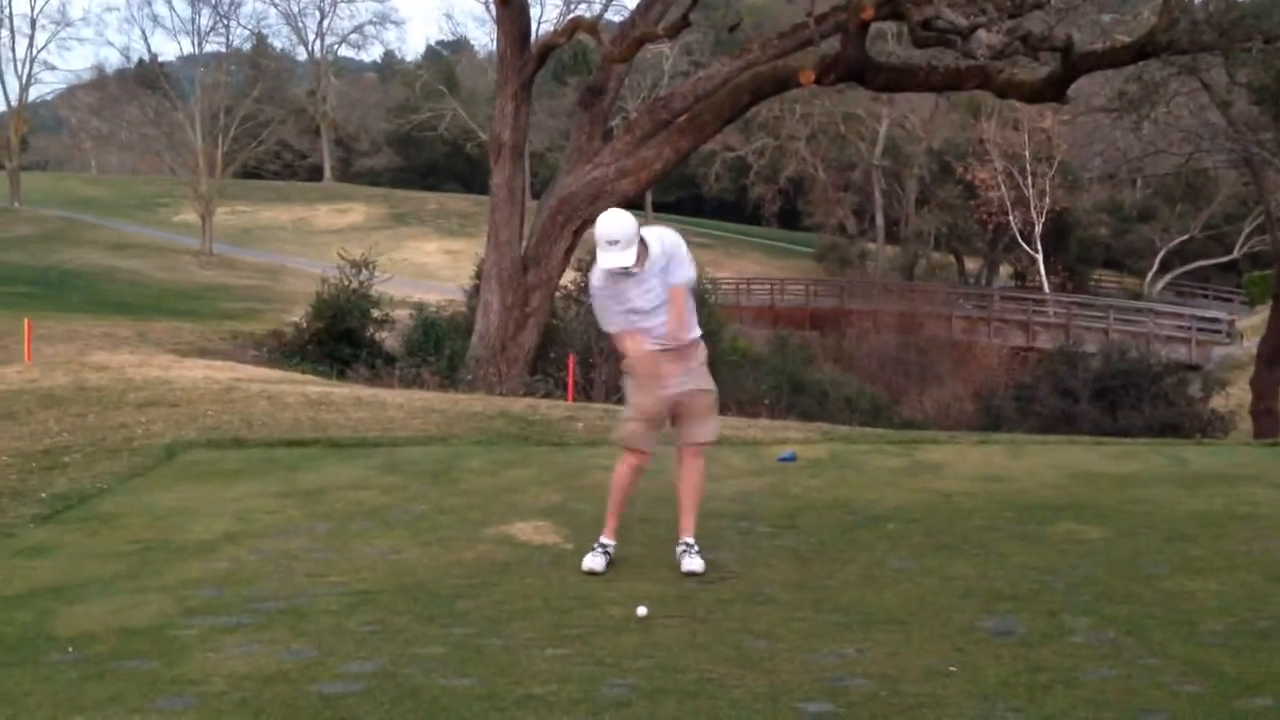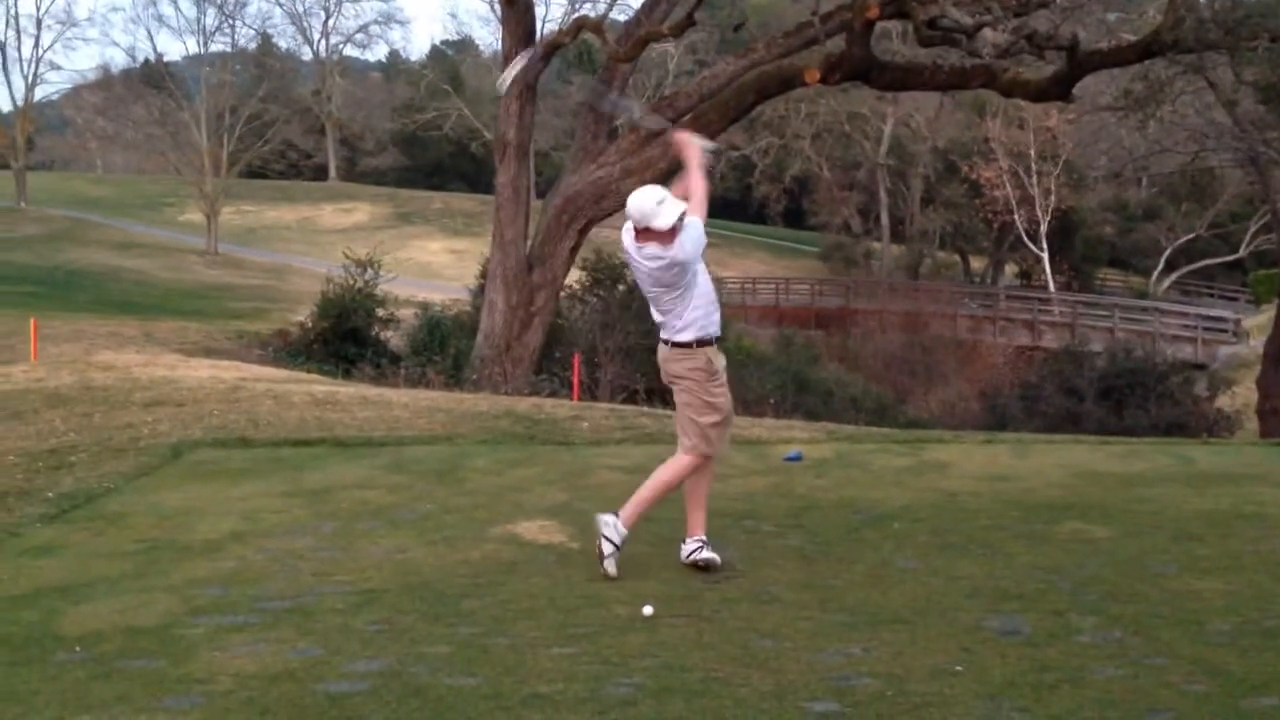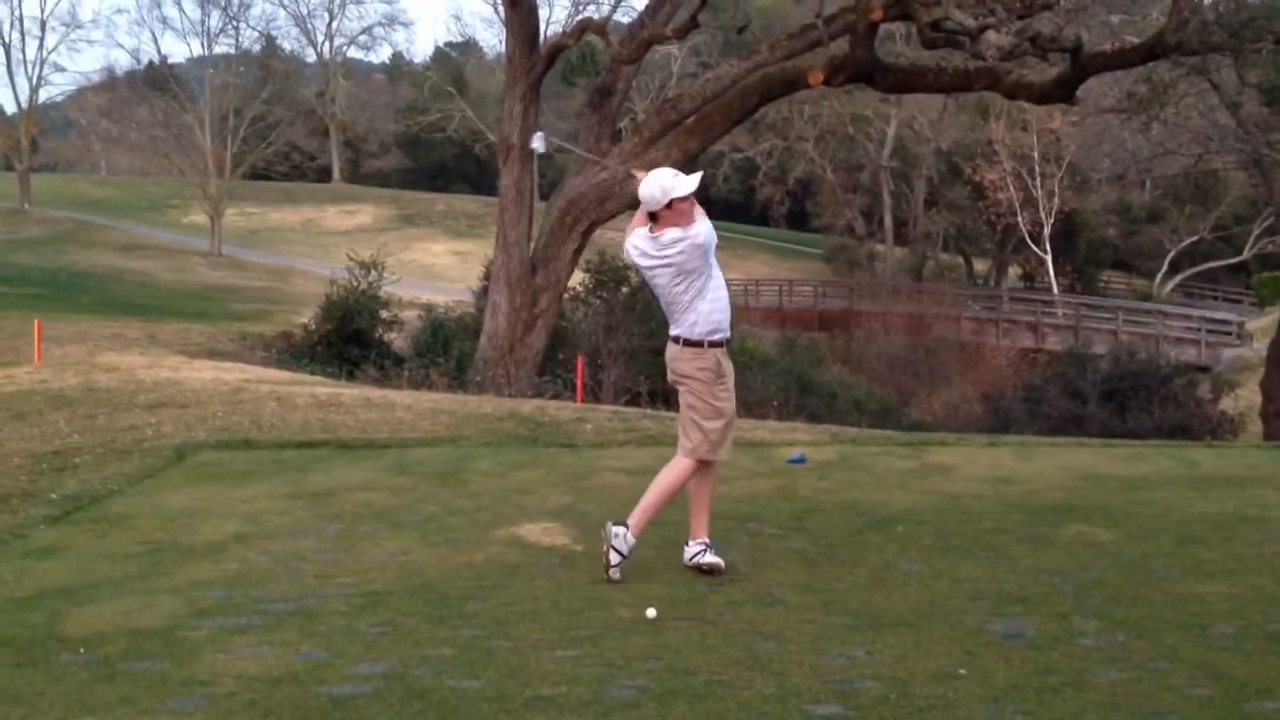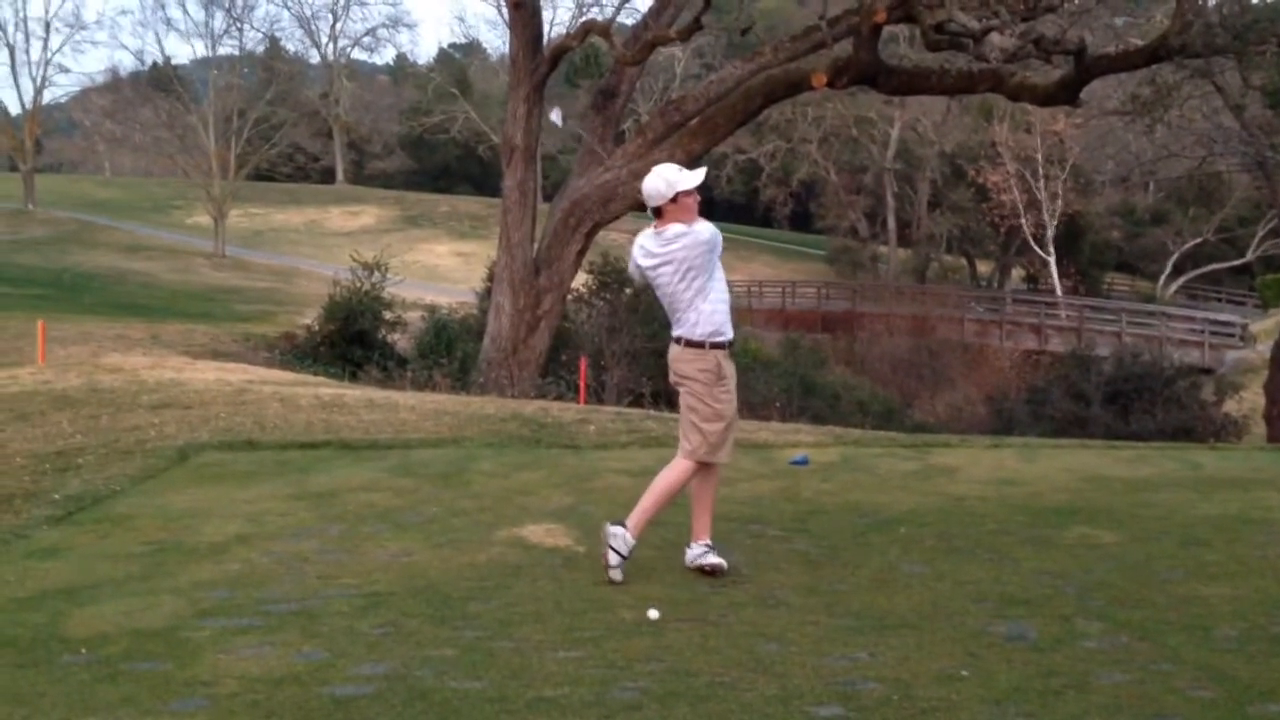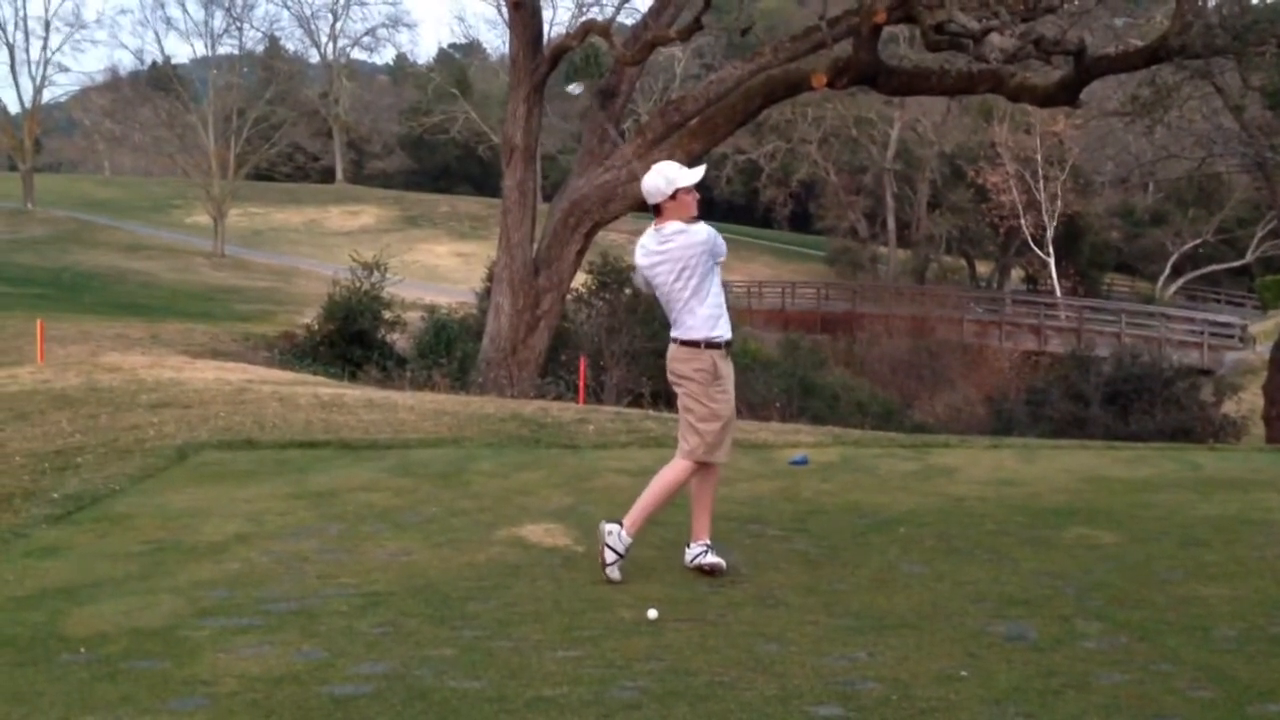
dt=0.3s
person 1, frame 1
left shoulder: (669, 243)
right shoulder: (602, 281)
left elbow: (679, 306)
right elbow: (628, 339)
left wrist: (682, 369)
right wrist: (659, 382)
left hip: (689, 353)
right hip: (645, 364)
left knee: (693, 449)
right knee: (634, 453)
left ankle: (686, 541)
right ankle: (607, 539)
person 1, frame 2
left shoulder: (633, 232)
right shoulder: (676, 256)
left elbow: (679, 201)
right elbow: (699, 202)
left wrist: (689, 165)
right wrist: (693, 155)
left hip: (694, 349)
right hip: (694, 357)
left knee: (703, 448)
right knee: (694, 453)
left ankle: (694, 539)
right ankle: (620, 522)
person 1, frame 3
left shoulder: (640, 245)
right shoulder: (696, 240)
right elbow: (700, 215)
left wrist: (646, 199)
right wrist: (653, 186)
left hip: (691, 350)
right hip: (703, 356)
left knee: (709, 450)
right knee: (693, 453)
left ankle: (698, 542)
right ankle: (627, 530)
person 1, frame 4
left shoulder: (644, 246)
right shoulder: (703, 237)
left elbow: (637, 273)
left wrist: (657, 216)
right wrist: (669, 206)
left hip: (692, 351)
right hip: (706, 357)
left knee: (711, 452)
right knee: (694, 455)
left ankle: (700, 544)
right ankle: (626, 532)
person 1, frame 5
left shoulder: (645, 246)
right shoulder: (700, 236)
left hip: (692, 351)
right hip: (703, 357)
left knee: (711, 452)
right knee: (692, 455)
left ankle: (699, 544)
right ankle: (623, 530)
